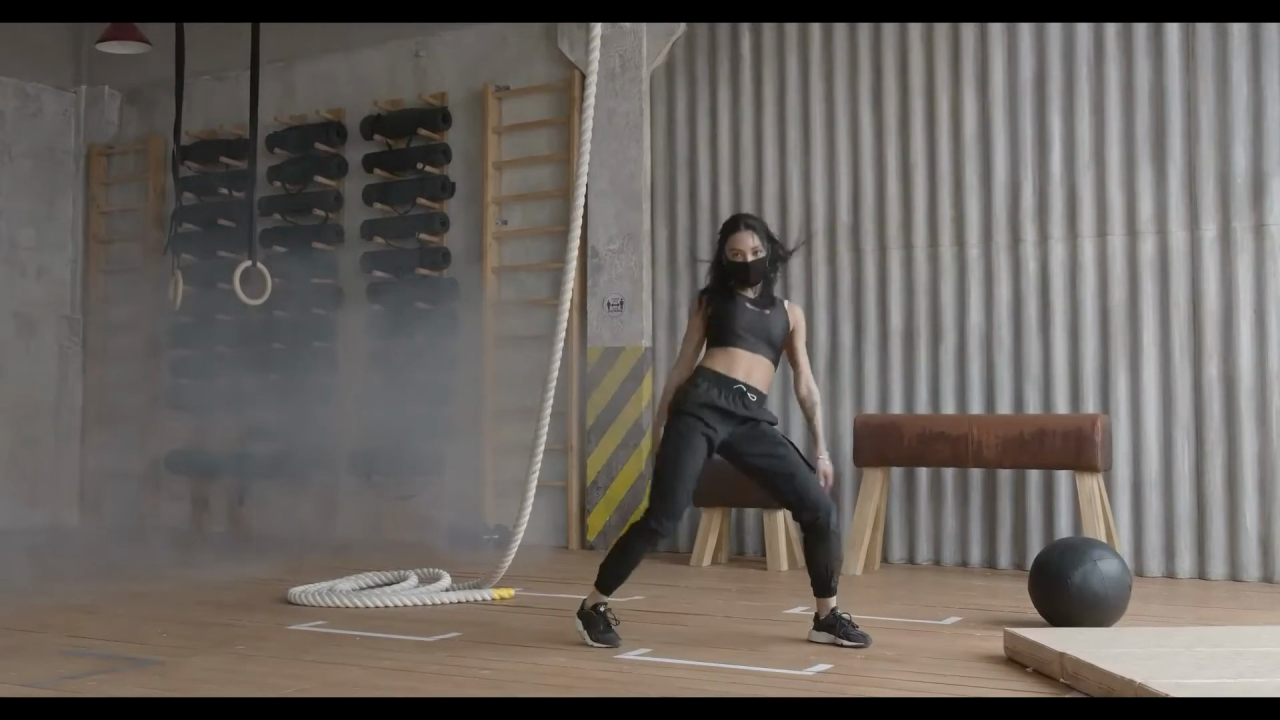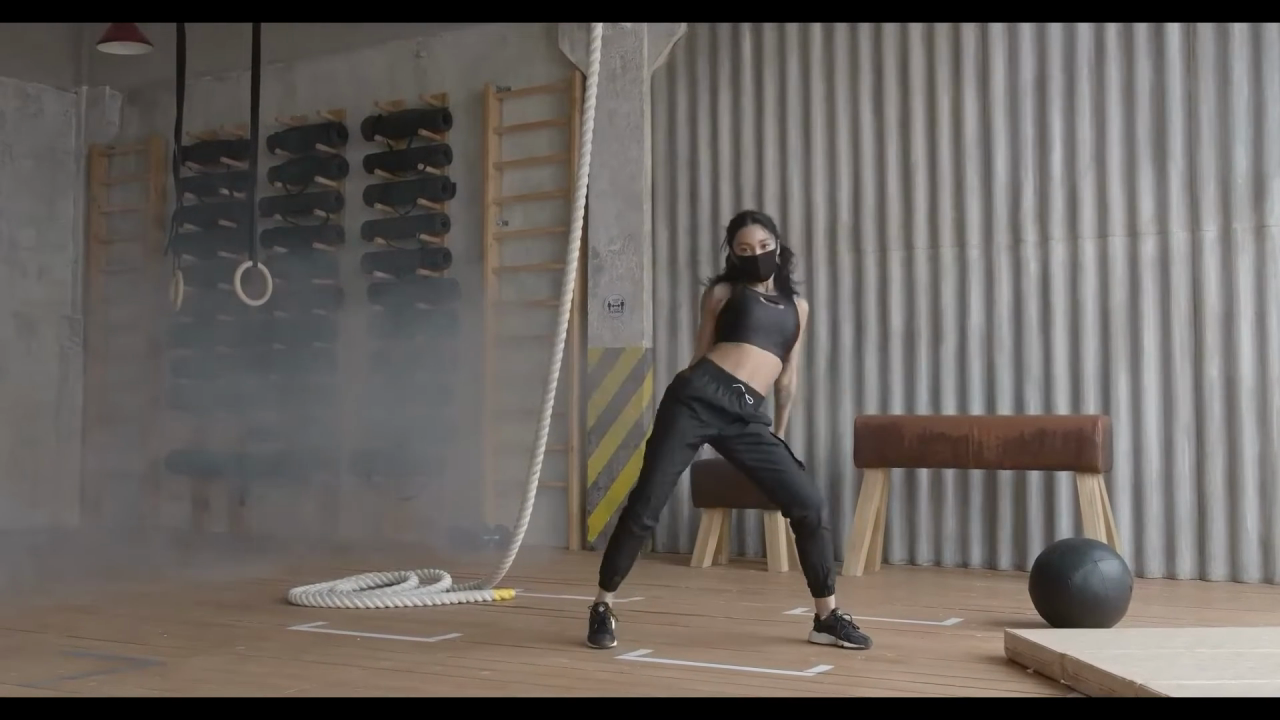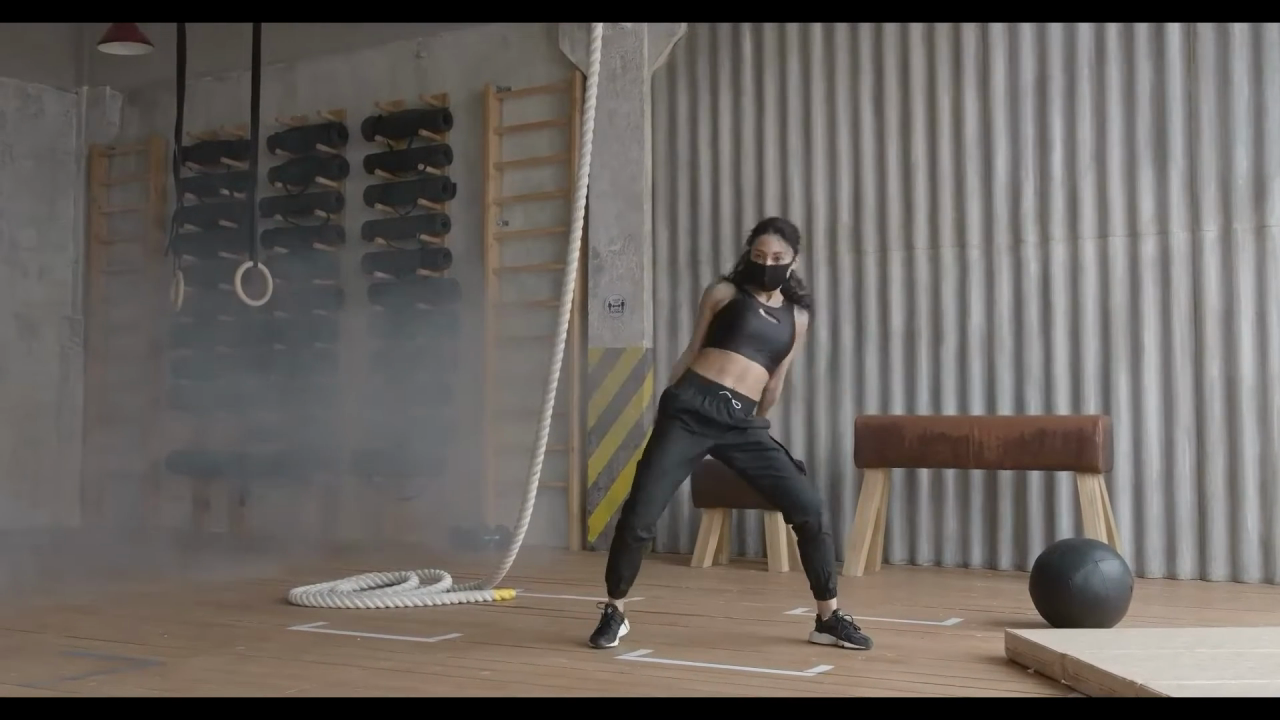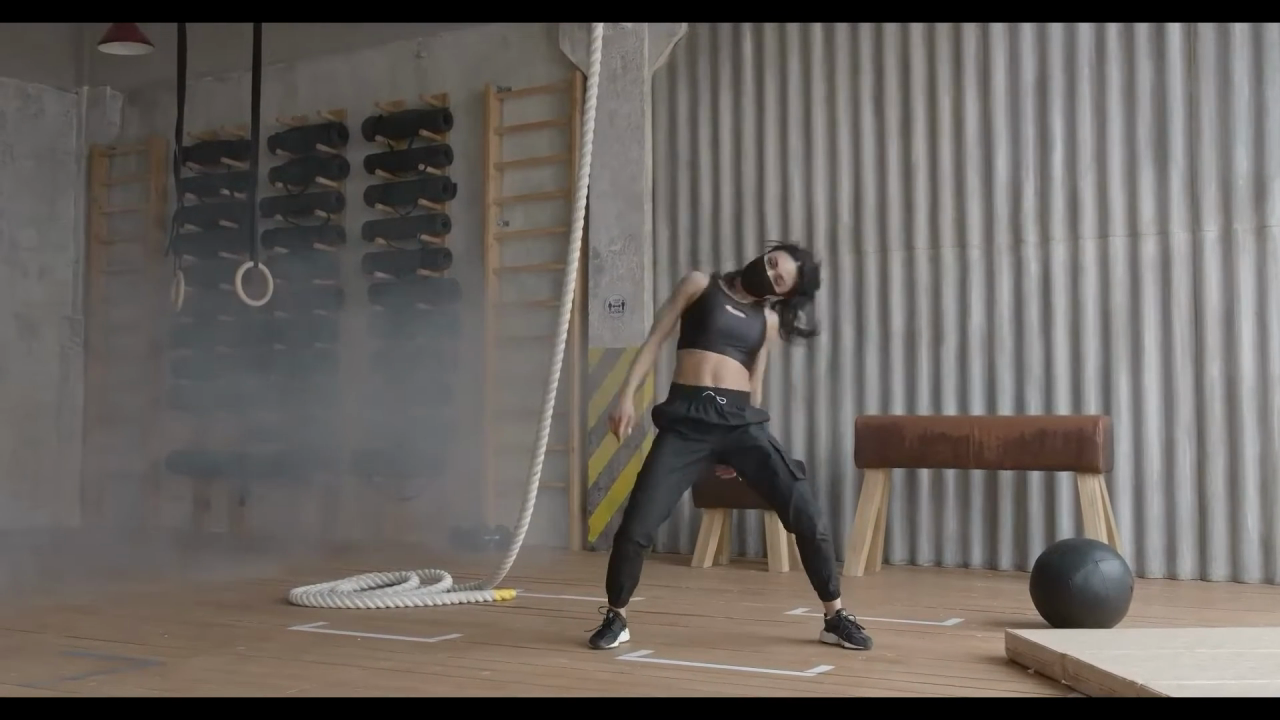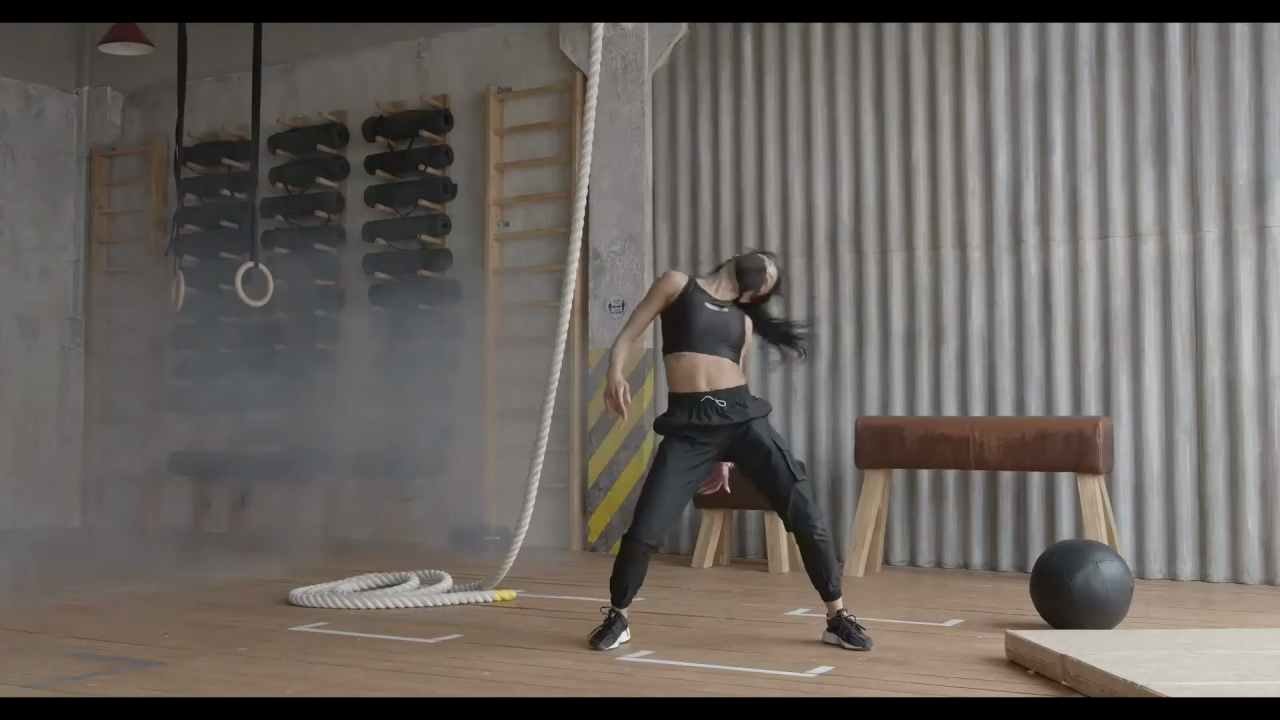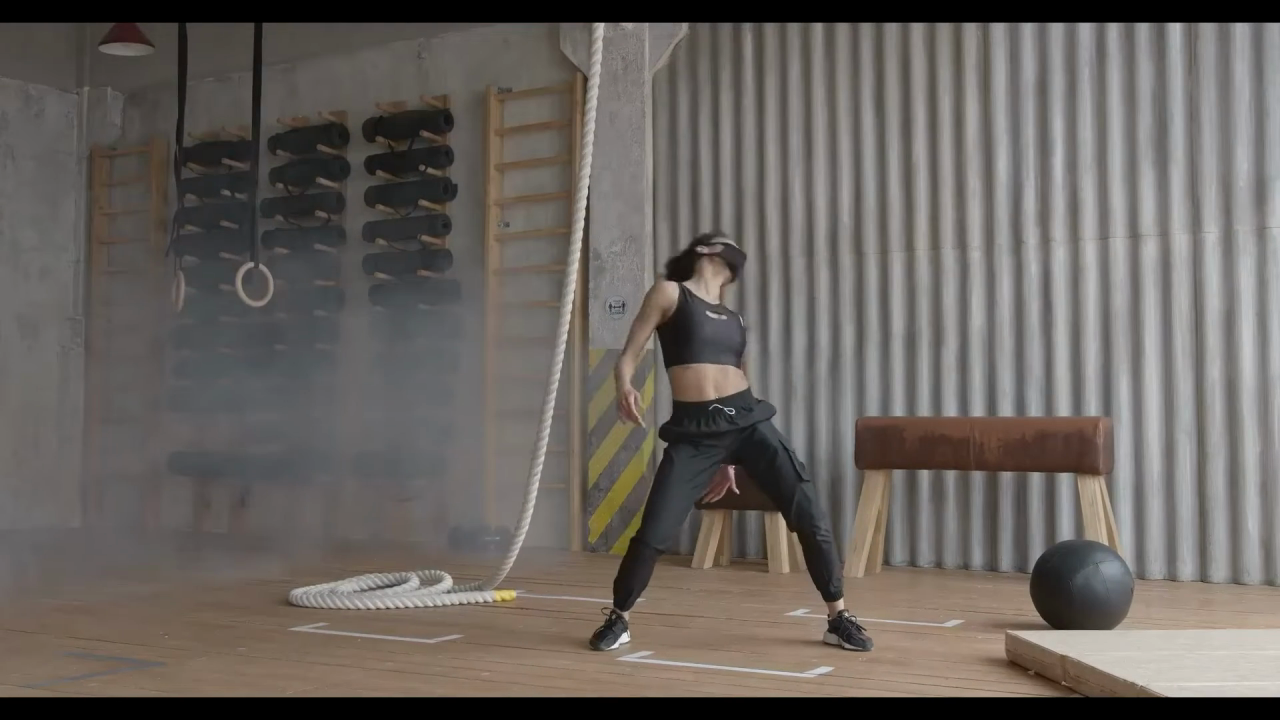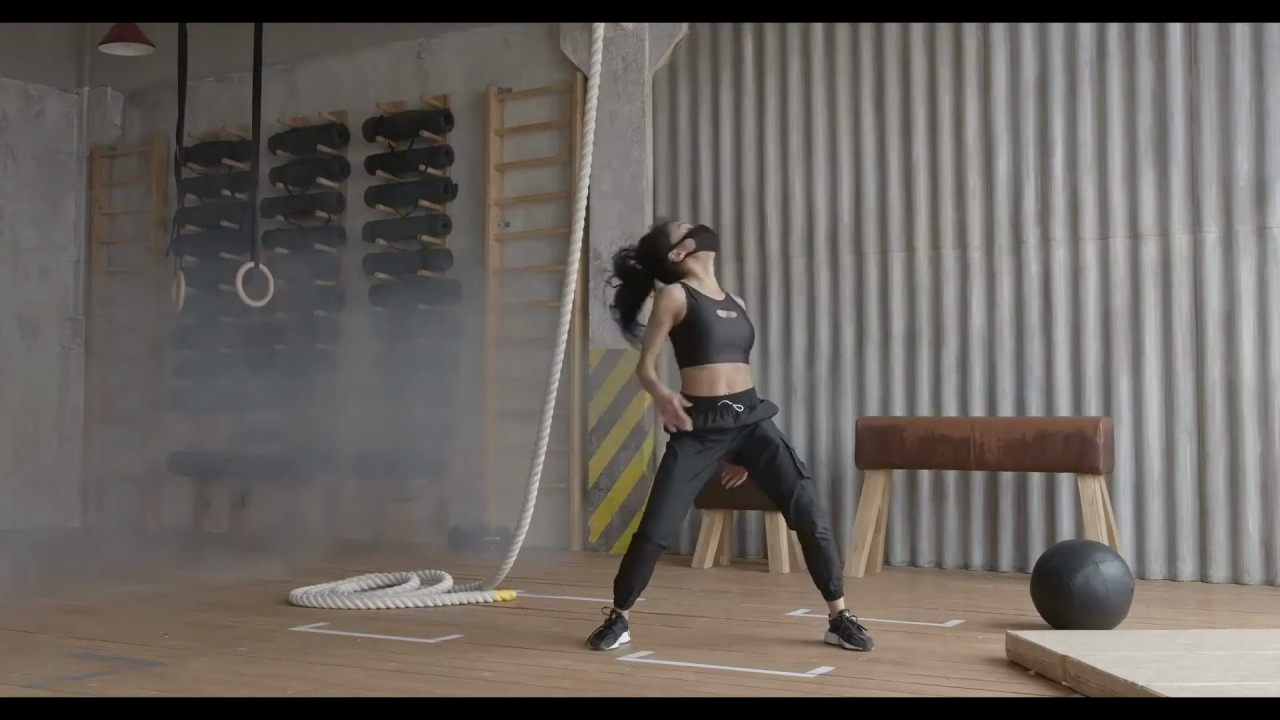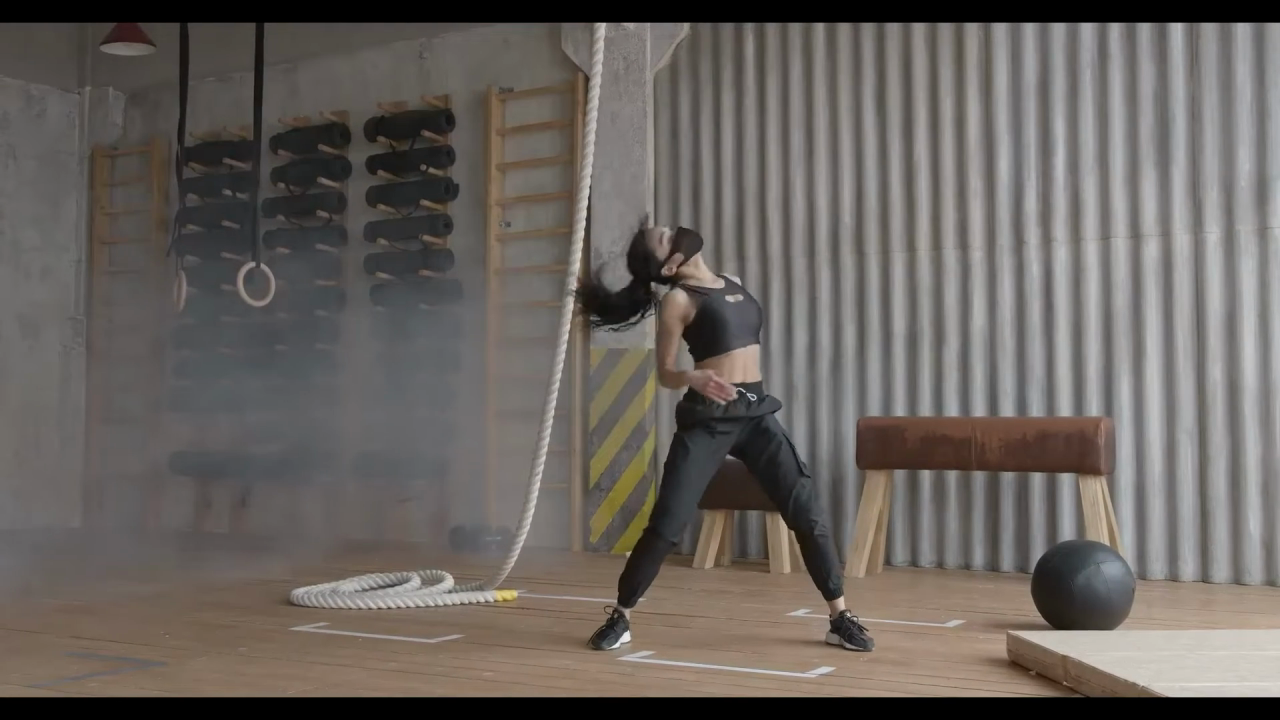
dt=0.2s
person 1, frame 1
left shoulder: (788, 312)
right shoulder: (711, 299)
left elbow: (804, 382)
right elbow: (683, 363)
left wrist: (821, 448)
right wrist: (660, 426)
left hip: (752, 420)
right hip: (701, 407)
left knee: (820, 510)
right knee: (662, 518)
left ankle: (827, 615)
right ankle: (594, 605)
person 1, frame 2
left shoulder: (797, 306)
right shoulder: (722, 292)
left elbow: (788, 377)
right elbow: (701, 353)
left wrist: (778, 435)
right wrist: (675, 409)
left hip: (745, 418)
right hip: (698, 400)
left knee: (809, 507)
right knee: (644, 508)
left ankle: (827, 617)
right ankle: (602, 606)
person 1, frame 3
left shoulder: (797, 315)
right shoulder: (723, 293)
right elbow: (691, 354)
left wrist: (755, 425)
right wrist: (667, 412)
left hip: (741, 425)
right hip: (691, 410)
left knee: (809, 511)
right knee: (638, 519)
left ankle: (828, 618)
right ankle: (614, 611)
person 1, frame 4
left shoulder: (770, 319)
right shoulder: (700, 284)
right elbow: (654, 342)
left wrist: (736, 451)
right wrist: (626, 395)
left hip: (740, 421)
right hip: (686, 420)
left knee: (806, 515)
right knee: (636, 528)
left ankle: (835, 616)
right ankle: (616, 616)
person 1, frame 5
left shoulder: (744, 319)
right shoulder: (677, 283)
right elbow: (625, 338)
left wrist: (722, 457)
right wrist: (615, 374)
left hip: (743, 418)
right hip: (688, 426)
left knee: (806, 516)
right knee: (644, 531)
left ankle: (837, 617)
right ankle: (618, 616)
person 1, frame 6
left shoulder: (733, 319)
right shoulder: (669, 292)
right elbow: (628, 356)
left wrist: (727, 460)
right wrist: (624, 387)
left hip: (748, 421)
right hip: (693, 431)
left knee: (810, 517)
right knee: (653, 534)
left ankle: (839, 617)
right ankle: (618, 618)
person 1, frame 7
left shoulder: (736, 304)
right shoulder: (674, 296)
right elbow: (646, 365)
right wrist: (661, 394)
left hip: (751, 418)
right hip: (699, 427)
left knee: (810, 514)
right knee: (654, 531)
left ankle: (839, 617)
right ankle: (618, 617)
person 1, frame 8
left shoulder: (733, 283)
right shoulder: (678, 299)
right elbow: (665, 370)
right wrist: (696, 377)
left hip: (756, 411)
right hip: (707, 419)
left knee: (807, 512)
right knee: (667, 524)
left ankle: (840, 618)
right ankle: (620, 616)
